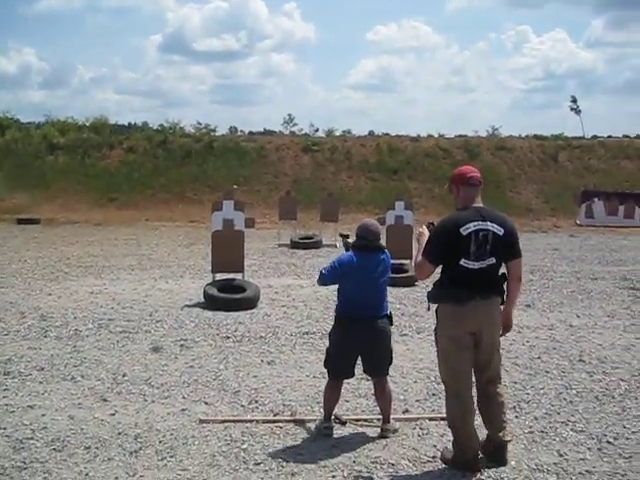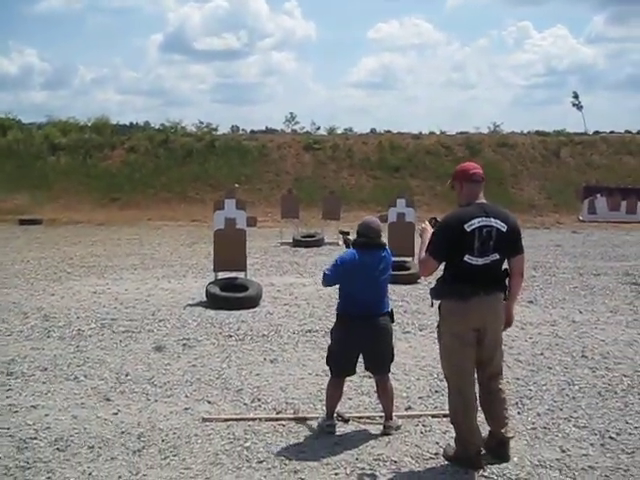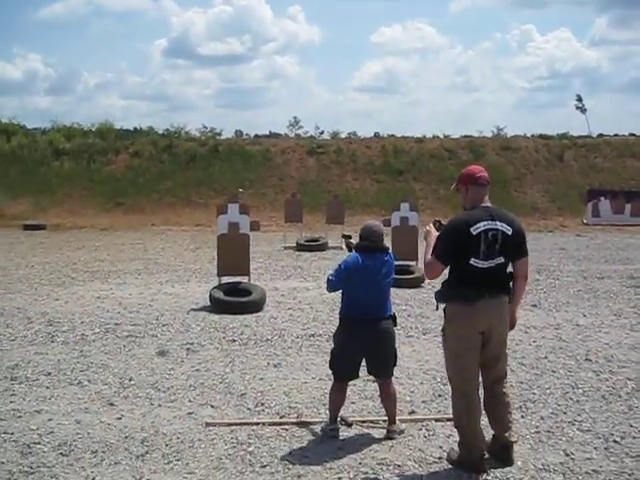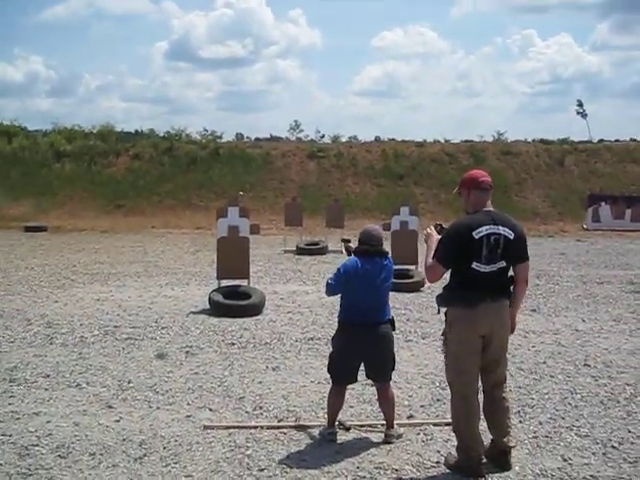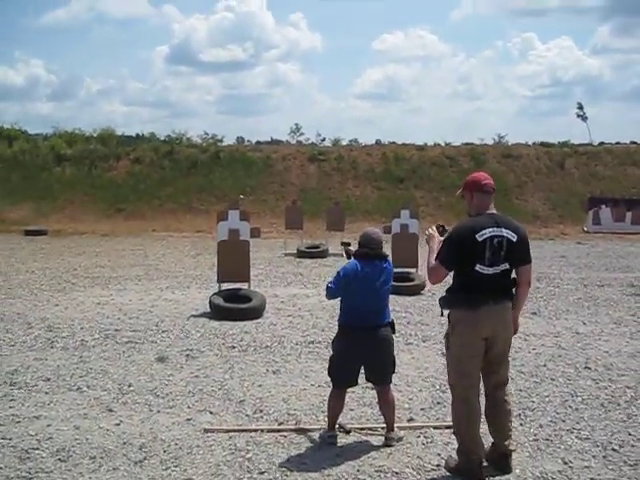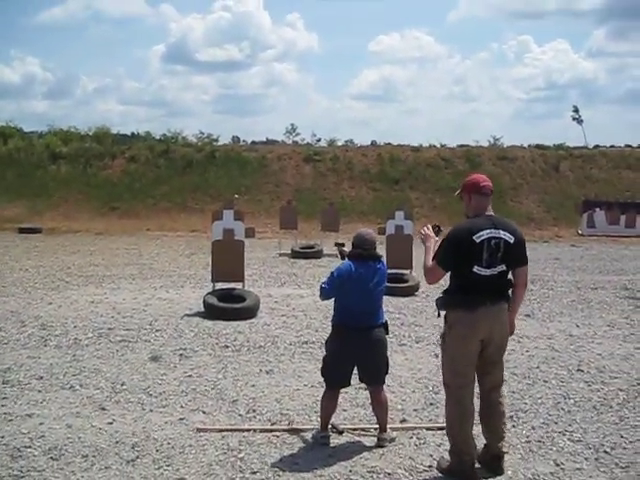
dt=0.1s
person 1, frame 1
left shoulder: (449, 225)
right shoulder: (504, 224)
left elbow: (422, 272)
right elbow: (515, 276)
left wrist: (423, 241)
right wrist: (508, 311)
left hip: (455, 311)
right hip: (489, 309)
left knee: (457, 384)
right knee: (490, 380)
left ankle: (466, 453)
right ankle: (497, 444)
person 1, frame 2
left shoulder: (452, 221)
right shoulder: (507, 220)
left elbow: (426, 269)
right elbow: (518, 272)
left wrist: (426, 236)
right wrist: (509, 306)
left hip: (458, 307)
right hip: (492, 305)
left knee: (460, 381)
right knee: (492, 377)
left ankle: (468, 450)
right ankle: (500, 440)
person 1, frame 3
left shoulder: (458, 225)
right shoulder: (511, 224)
left elbow: (431, 272)
right elbow: (521, 275)
left wrist: (431, 240)
right wrist: (512, 308)
left hip: (463, 310)
right hip: (497, 308)
left knee: (464, 384)
right knee: (497, 380)
left ankle: (472, 453)
right ankle: (503, 444)
person 1, frame 4
left shoulder: (460, 228)
right shoulder: (513, 228)
left elbow: (432, 275)
right elbow: (522, 279)
left wrist: (432, 242)
right wrist: (512, 312)
left hip: (464, 314)
right hip: (498, 312)
left knee: (463, 388)
right knee: (496, 384)
right ankle: (501, 449)
person 1, frame 5
left shoulder: (463, 231)
right shoulder: (515, 230)
left elbow: (434, 276)
right elbow: (525, 281)
left wrist: (434, 243)
right wrist: (515, 314)
left hip: (467, 316)
right hip: (501, 314)
left knee: (465, 390)
right knee: (498, 386)
right ankle: (502, 452)
person 1, frame 6
left shoulder: (461, 232)
right shoulder: (513, 232)
left elbow: (431, 276)
right elbow: (521, 282)
left wrist: (429, 243)
right wrist: (511, 315)
left hip: (464, 317)
right hip: (497, 316)
left knee: (459, 391)
right knee: (493, 388)
right ankle: (494, 454)
person 2, frame 1
left shoulder: (346, 260)
right shoulder: (385, 259)
left elbow: (322, 280)
right wrist: (351, 250)
left hip: (347, 326)
right hip: (377, 326)
left knee: (336, 378)
right knee: (380, 379)
left ankle: (326, 422)
right ankle: (386, 424)
person 2, frame 2
left shoulder: (348, 258)
right shoulder: (386, 256)
left elbow: (326, 281)
right wrist: (353, 247)
left hip: (348, 324)
right hip: (379, 323)
left knee: (338, 376)
right knee: (382, 376)
left ankle: (329, 420)
right ankle: (389, 421)
person 2, frame 3
left shoulder: (352, 261)
right shoulder: (388, 259)
left elbow: (331, 286)
right wrist: (356, 250)
left hip: (351, 328)
right hip: (381, 327)
left knee: (341, 380)
right knee: (385, 380)
left ankle: (332, 424)
right ankle: (392, 425)
person 2, frame 4
left shoulder: (350, 265)
right shoulder: (387, 264)
left elbow: (330, 290)
right wrist: (355, 255)
left hip: (350, 331)
right hip: (380, 331)
left knee: (339, 384)
right knee: (383, 384)
left ankle: (330, 428)
right ankle: (390, 429)
person 2, frame 5
left shoulder: (351, 269)
right shoulder: (387, 267)
left elbow: (330, 293)
right wrist: (354, 257)
left hip: (350, 335)
right hip: (380, 334)
left knee: (339, 387)
right knee: (384, 387)
left ankle: (330, 431)
right ankle: (391, 432)
person 2, frame 6
left shoulder: (344, 269)
right shoulder: (381, 268)
left elbow: (324, 294)
right wrist: (348, 258)
left hip: (344, 336)
right hip: (374, 335)
left knee: (332, 387)
right knee: (377, 388)
left ankle: (323, 432)
right ankle: (383, 433)
